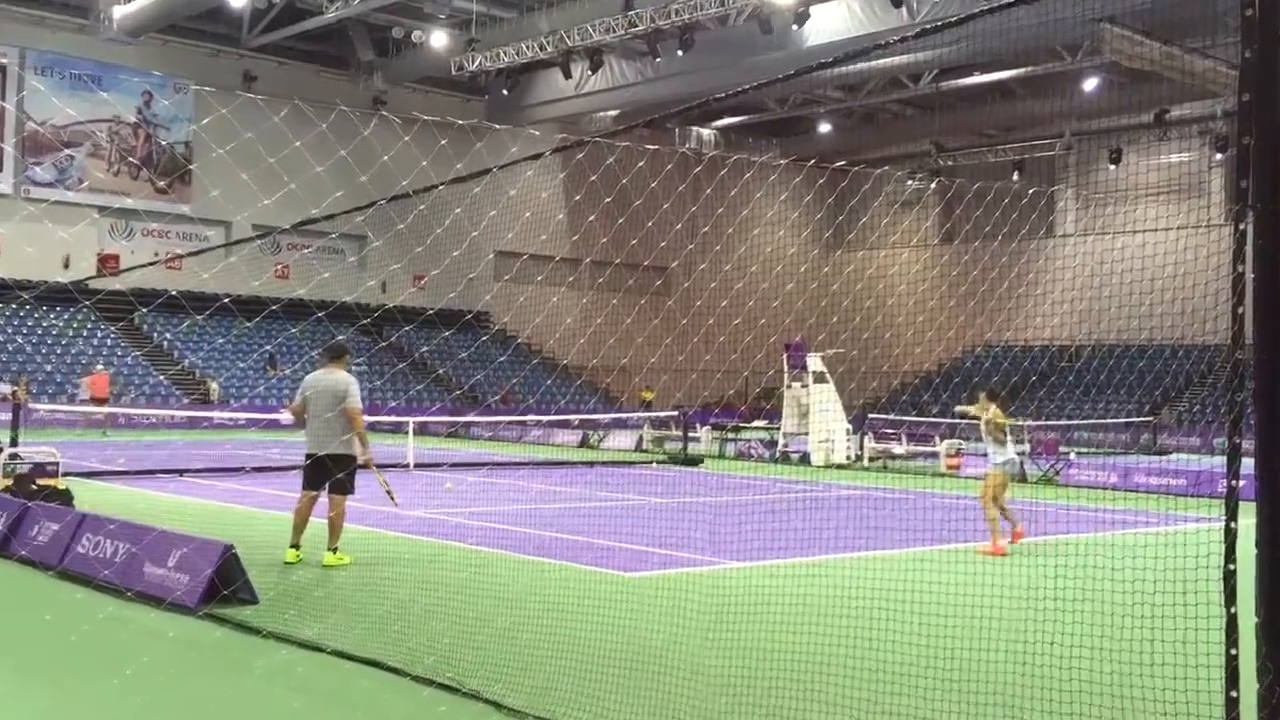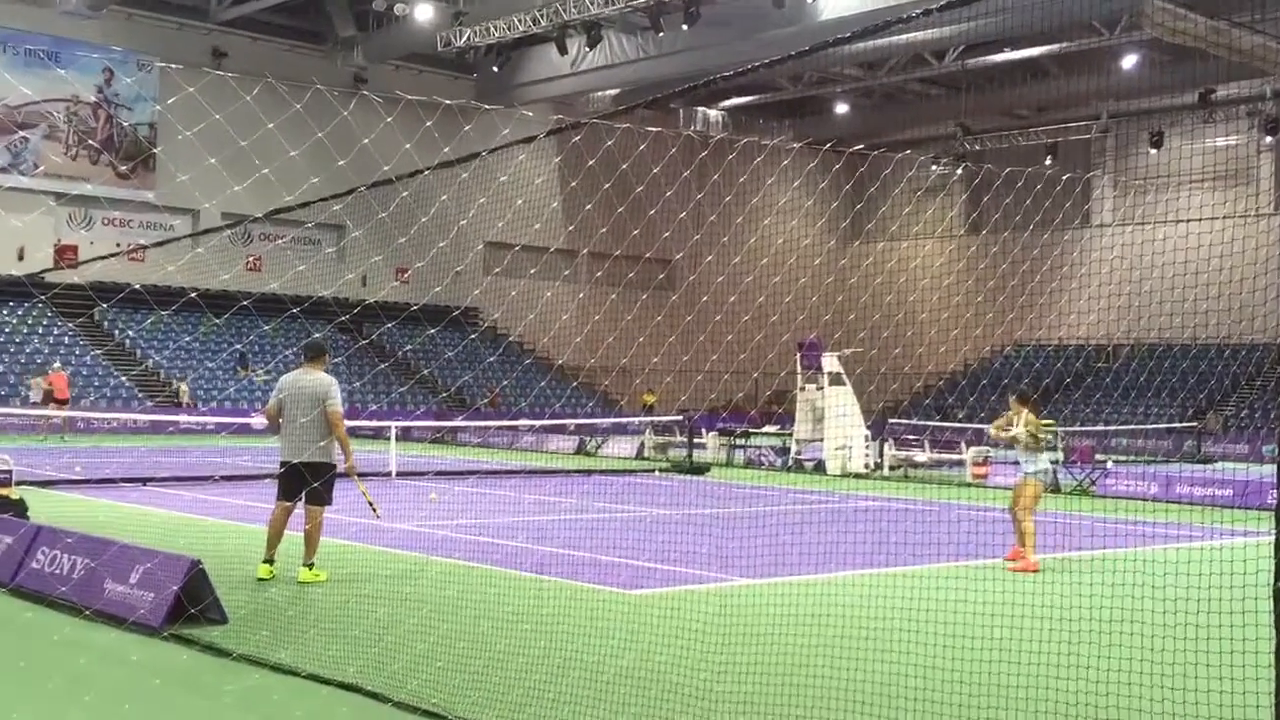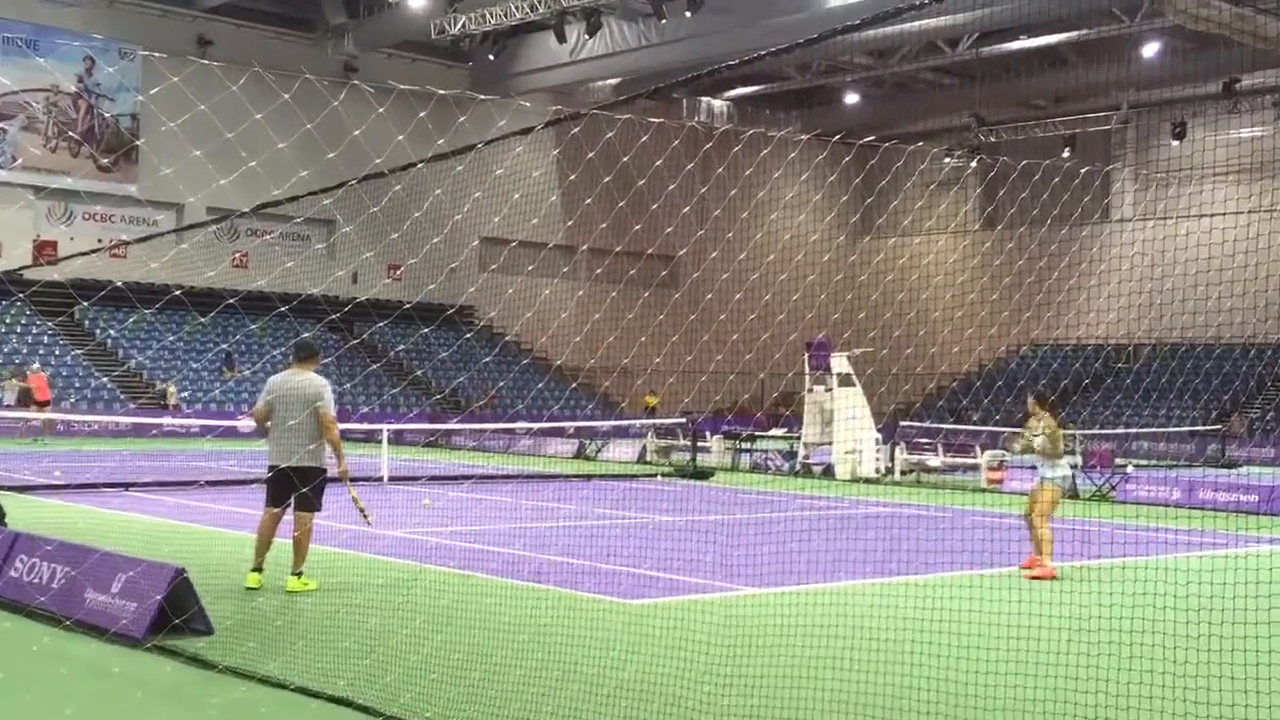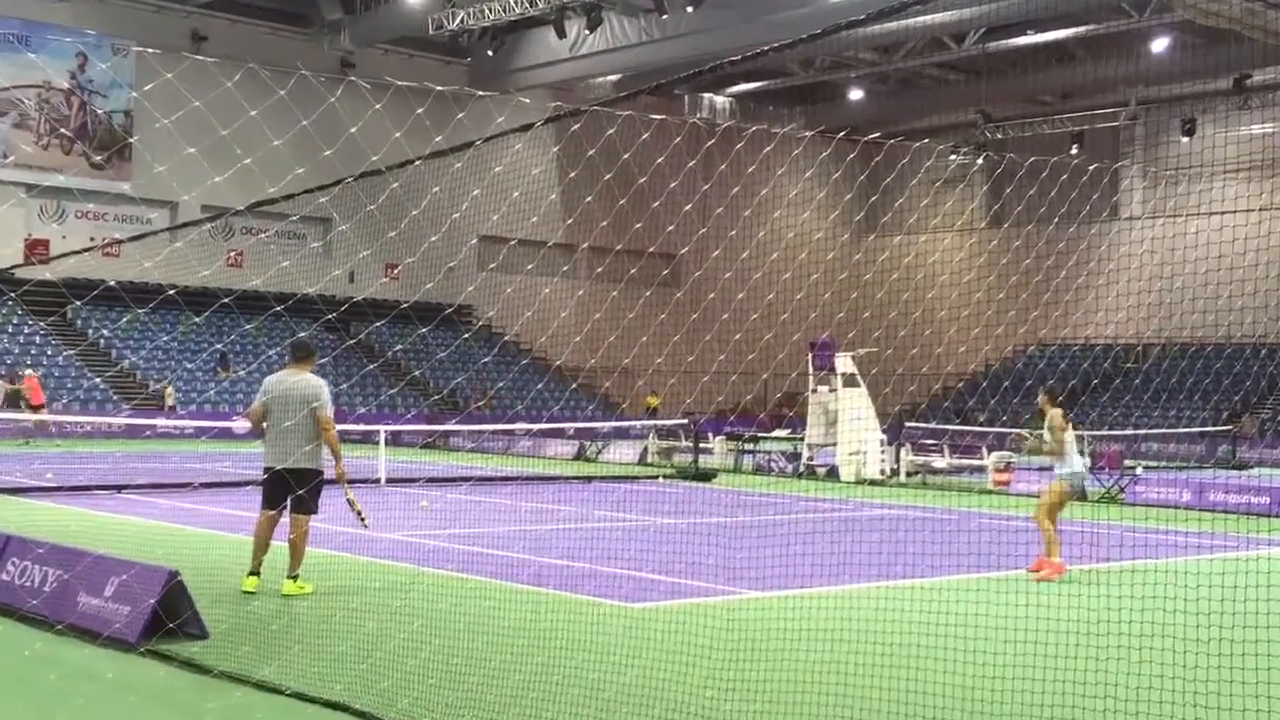
dt=0.1s
person 1, frame 1
left shoulder: (310, 379)
right shoulder: (348, 381)
left elbow: (295, 410)
right elbow: (355, 416)
right wrist: (365, 449)
left hip: (314, 448)
right hip: (342, 450)
left knee: (308, 496)
right knee: (337, 500)
left ankle: (294, 548)
right ankle: (332, 552)
person 1, frame 2
left shoulder: (285, 380)
right shoulder: (328, 382)
left elbow: (270, 414)
right elbow: (336, 421)
right wrist: (348, 456)
left hip: (289, 455)
right hip: (320, 457)
left knee: (282, 507)
right knee: (314, 511)
left ankle: (267, 563)
right ankle: (307, 568)
person 1, frame 3
left shoulder: (274, 381)
right shoulder: (320, 384)
left elbow: (258, 416)
right elbow: (329, 424)
right wrist: (341, 460)
left hip: (278, 459)
right hip: (311, 461)
left knee: (271, 514)
right knee: (304, 518)
left ankle: (256, 571)
right ankle: (296, 576)
person 1, frame 4
left shoulder: (270, 381)
right shoulder: (317, 385)
left elbow: (253, 416)
right elbow: (326, 426)
right wrist: (339, 462)
left hip: (274, 460)
right hip: (307, 463)
left knee: (268, 516)
right knee: (300, 520)
left ankle: (253, 574)
right ankle: (292, 579)
person 2, frame 1
left shoulder: (996, 413)
right shoulder: (981, 409)
left elbow: (1003, 440)
right elbow: (960, 409)
left wrist: (992, 429)
right wrist: (969, 410)
left hip: (1006, 463)
right hip: (996, 462)
left knee: (989, 501)
right knee: (991, 499)
left ankle: (999, 545)
right ankle: (1016, 527)
person 2, frame 2
left shoulder: (1030, 418)
right shoulder: (1013, 416)
left elbow: (1042, 448)
right elbow: (993, 428)
left wrist: (1023, 441)
right wrist: (1000, 434)
left hip: (1038, 471)
right hip: (1027, 471)
left knee: (1023, 512)
right knee: (1015, 509)
left ankle: (1030, 560)
right ankle: (1021, 549)
person 2, frame 3
left shoulder: (1049, 422)
right shoulder: (1032, 421)
left elbow: (1058, 452)
right elbow: (1019, 444)
left wrist: (1034, 448)
right wrist: (1021, 445)
left hip: (1058, 477)
right hip: (1046, 476)
left knee: (1041, 518)
right knee: (1032, 516)
left ankle: (1047, 566)
right ankle: (1036, 558)
person 2, frame 4
left shoulder: (1054, 417)
right shoulder: (1051, 416)
left elbow: (1060, 449)
left wrist: (1041, 448)
right wrist: (1039, 446)
left hip: (1069, 474)
right hip: (1065, 473)
left knee: (1042, 515)
right knee: (1049, 515)
left ankle: (1055, 562)
right ankle: (1047, 560)
